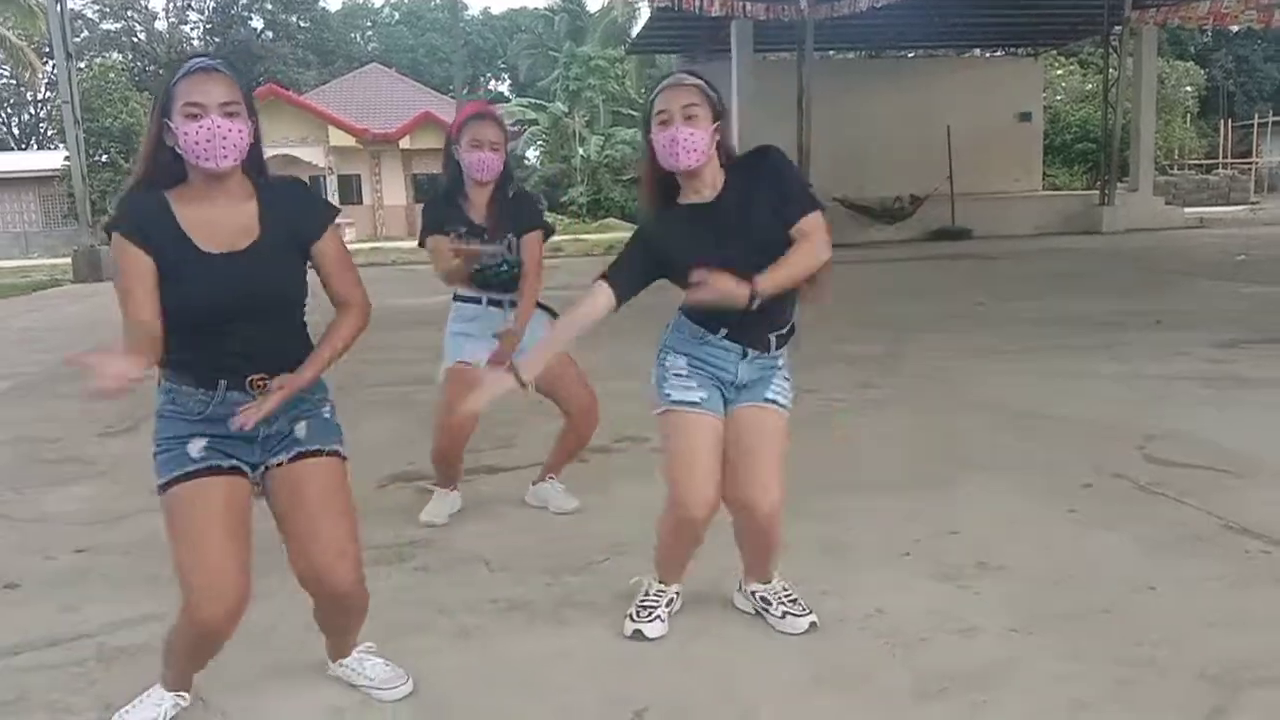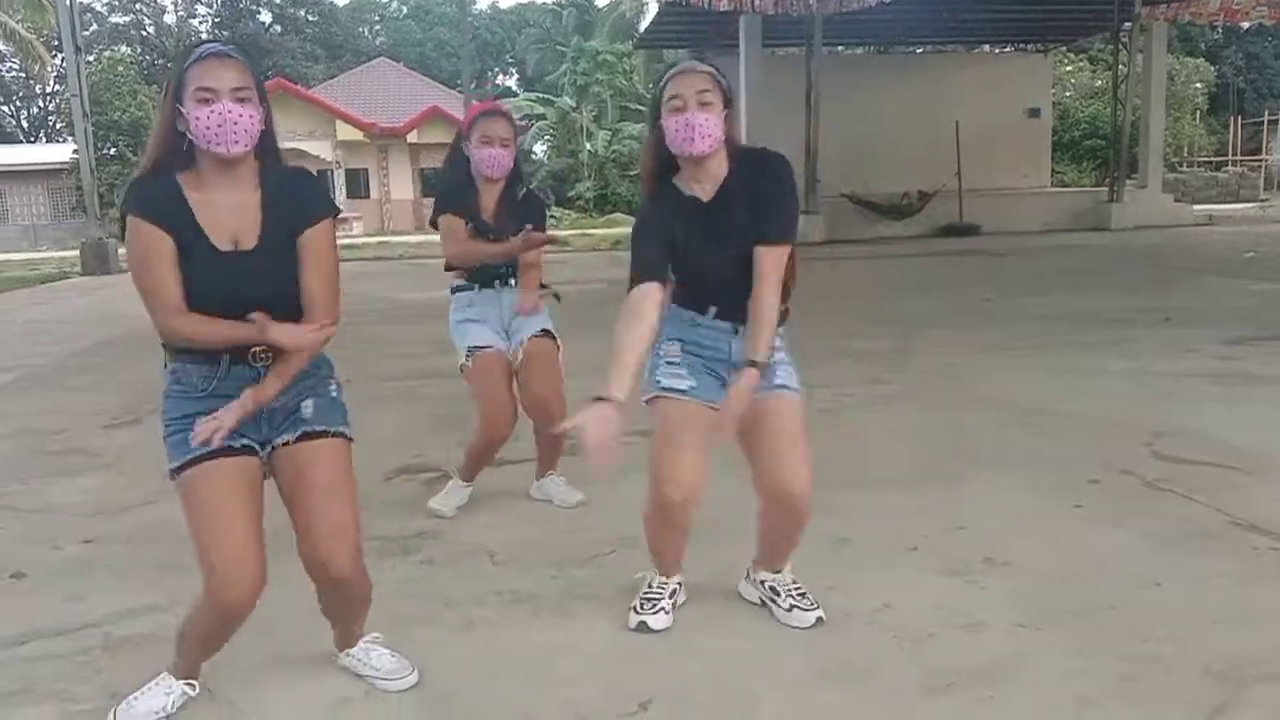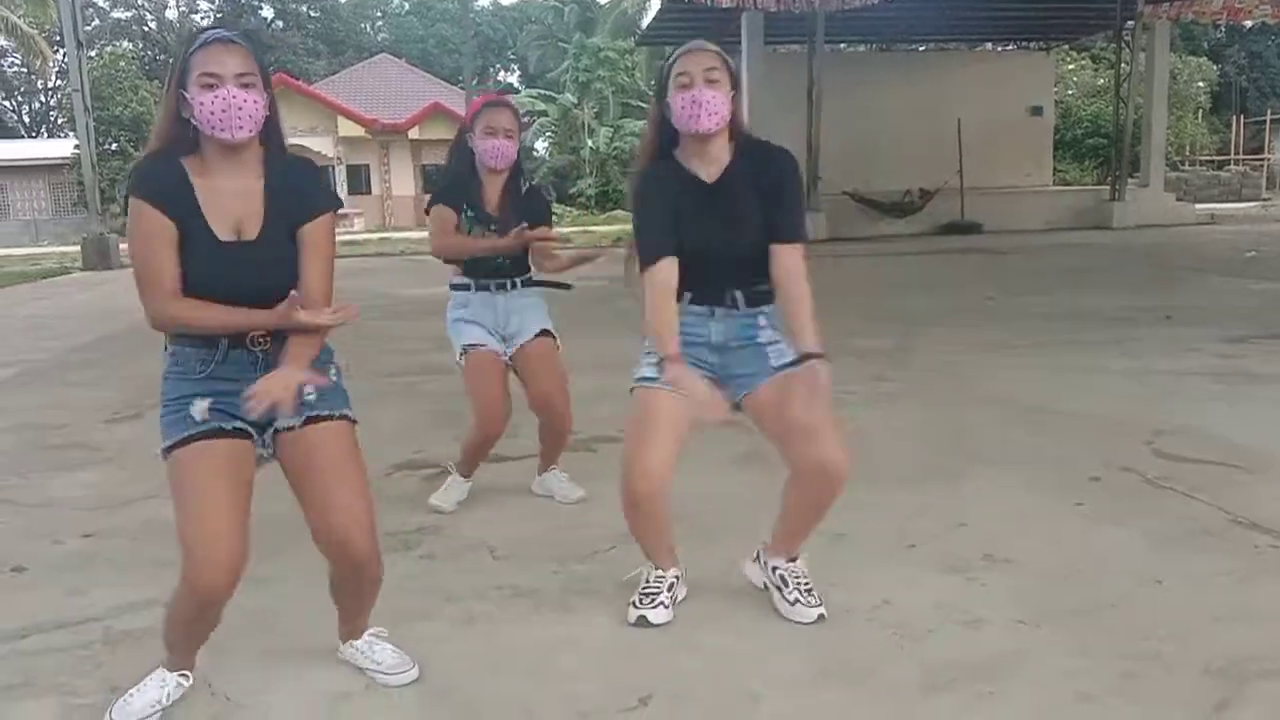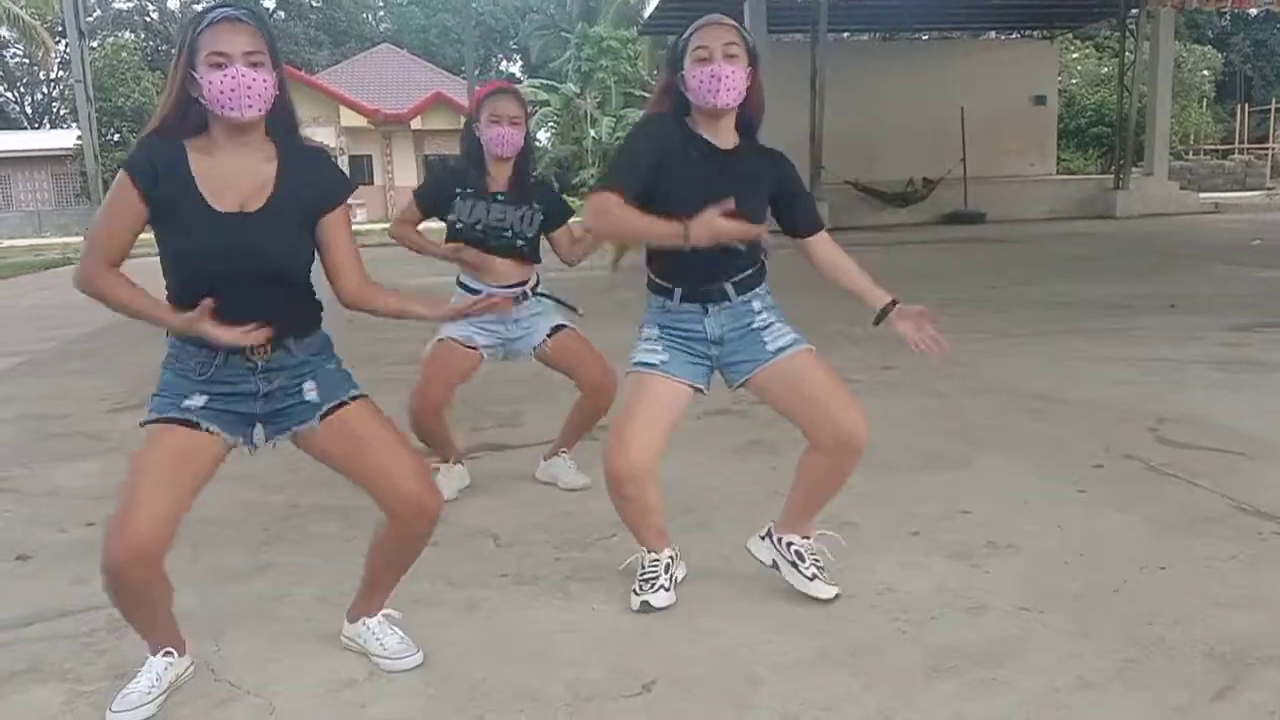
dt=0.1s
person 1, frame 1
left shoulder: (297, 203)
right shoulder: (141, 217)
left elbow: (355, 307)
right elbow: (147, 338)
left wrist: (294, 383)
right wrist: (123, 362)
left hip: (295, 405)
right hip: (199, 416)
left knee: (336, 578)
right knee: (215, 605)
left ankle: (346, 653)
person 1, frame 2
left shoulder: (300, 190)
right shoulder: (153, 197)
left elbow: (319, 318)
right elbow: (172, 321)
left wrist: (255, 398)
right wrist: (263, 333)
left hip: (296, 387)
right hip: (202, 390)
left knee: (337, 566)
right knee: (237, 585)
left ankle: (353, 642)
person 1, frame 3
left shoulder: (302, 181)
right shoulder: (157, 182)
left elbow: (315, 309)
right elbow: (163, 307)
left wrist: (289, 369)
right wrist: (273, 319)
left hip: (298, 372)
right hip: (203, 376)
left knee: (353, 544)
right knee: (213, 571)
left ankle: (356, 635)
person 1, frame 4
left shoulder: (309, 169)
right shoulder: (158, 165)
left elbow: (356, 288)
right elbow: (95, 273)
left wrist: (456, 304)
right wrist: (187, 322)
left hip: (304, 366)
right hip: (200, 376)
left knee: (416, 503)
right knee: (127, 553)
left ankle: (364, 618)
right ankle: (167, 651)
person 2, frame 1
left shoulder: (766, 170)
right shoulder: (661, 231)
left elbow: (816, 246)
right elbow: (595, 301)
left wrist: (748, 291)
right wrist: (519, 371)
left hip: (764, 363)
right hip: (696, 356)
left knee: (759, 501)
right knee: (693, 502)
left ankle: (760, 585)
right ankle: (663, 586)
person 2, frame 2
left shoulder: (767, 171)
right shoulder: (657, 214)
left elbow: (769, 275)
right elbow: (647, 303)
left wrist: (752, 370)
right wrist: (608, 403)
left hip: (760, 349)
right hip: (687, 343)
left knee: (791, 489)
right knee: (676, 492)
left ankle: (771, 575)
right ankle: (666, 579)
person 2, frame 3
left shoulder: (773, 165)
right shoulder: (657, 185)
left elbow: (789, 265)
right elbow: (660, 283)
left wrist: (809, 361)
right wrist: (674, 369)
left hip: (754, 330)
right hip: (682, 335)
left knee: (828, 461)
right knee: (642, 480)
left ankle: (777, 560)
right ankle: (663, 573)
person 2, frame 4
left shoulder: (769, 163)
right shoulder: (659, 137)
left elbow: (819, 244)
right elbow: (599, 214)
left wrist: (887, 307)
right wrist: (689, 230)
left hip: (749, 316)
right hip: (674, 323)
left knee: (845, 431)
right knee: (625, 463)
left ankle: (786, 537)
right ankle: (658, 555)
person 3, frame 1
left shoulder: (523, 204)
right shoulder: (441, 208)
left elbow: (532, 272)
right elbow: (448, 274)
left wrist: (518, 330)
right wrist: (460, 259)
left hip: (526, 319)
right hip: (472, 322)
left knee: (584, 409)
right knee: (452, 429)
left ankle: (546, 483)
right ankle: (447, 489)
person 3, frame 2
left shoulder: (528, 203)
right shoulder: (451, 195)
left elbow: (529, 265)
right elbow: (457, 253)
left wrist: (535, 291)
right wrist: (511, 248)
left hip: (522, 306)
right hip: (474, 308)
left knee: (546, 404)
right knee: (499, 420)
left ankle: (547, 476)
right ankle: (461, 481)
person 3, frame 3
left shoulder: (532, 199)
right shoulder: (452, 187)
left elbow: (545, 262)
right elbow: (441, 243)
left wrist: (579, 257)
right wrist: (510, 242)
left hip: (522, 302)
right hip: (473, 306)
left knee: (554, 403)
right knee: (492, 416)
left ankle: (549, 472)
right ankle: (460, 475)
person 3, frame 4
left shoulder: (540, 191)
right shoulder: (452, 181)
left elbow: (572, 250)
right elbow: (400, 227)
right wrist: (451, 250)
left hip: (531, 308)
right hip: (475, 310)
left knee: (601, 383)
right knee: (424, 404)
left ankle: (556, 458)
right ankle: (452, 464)
